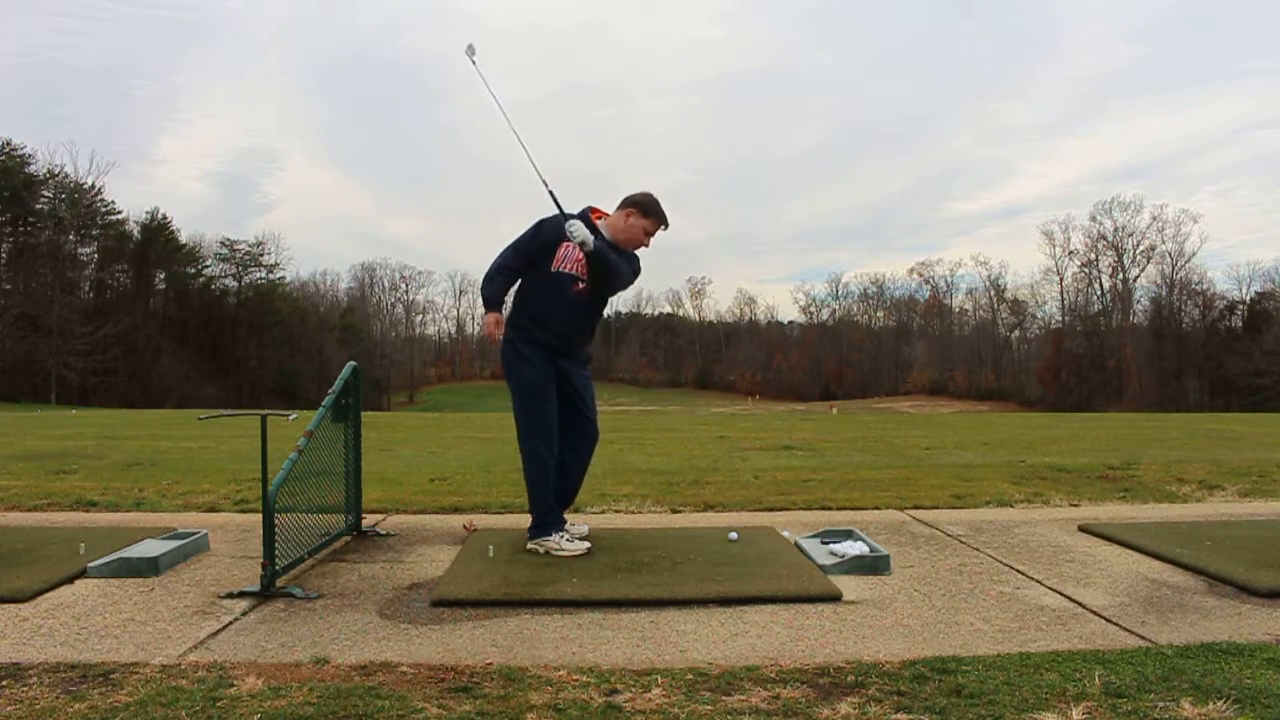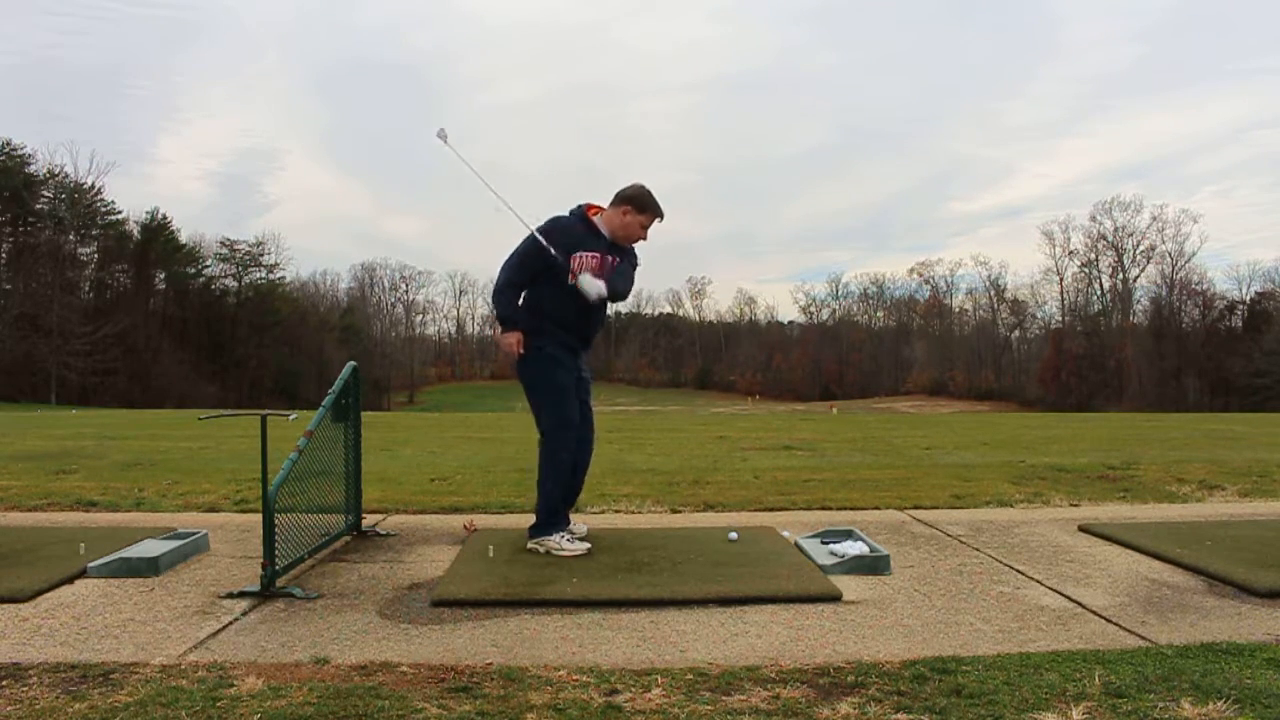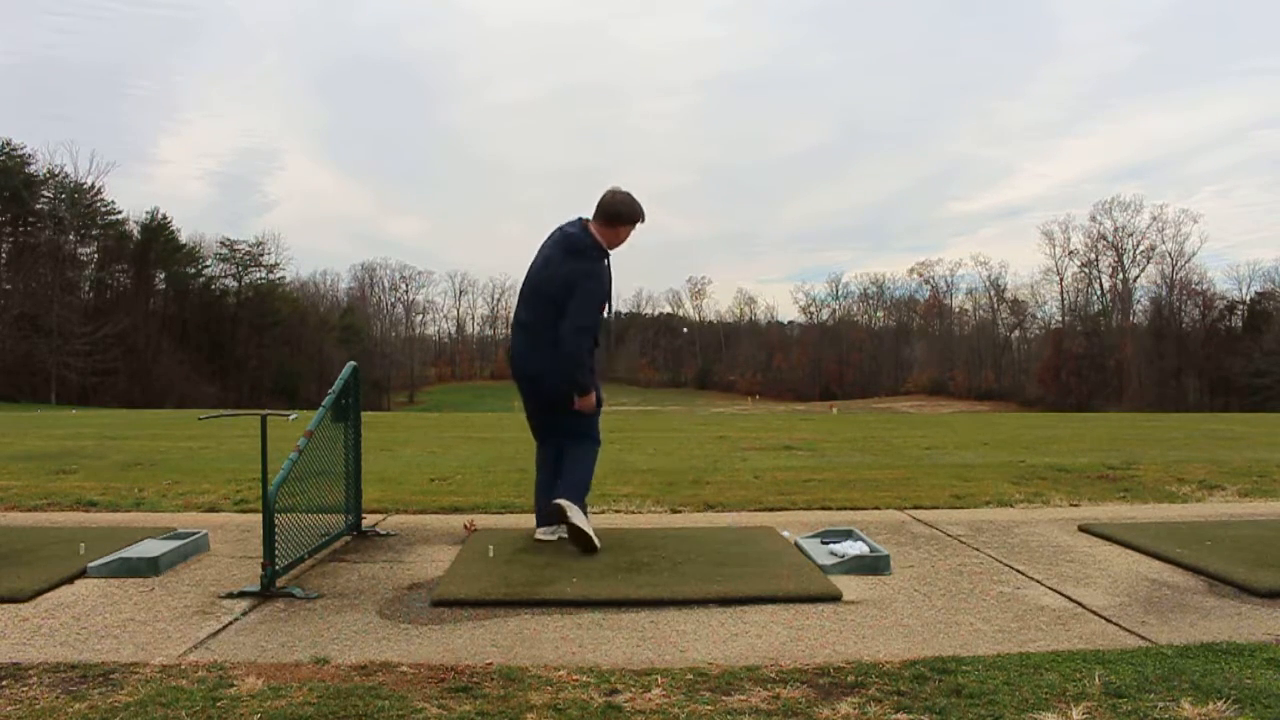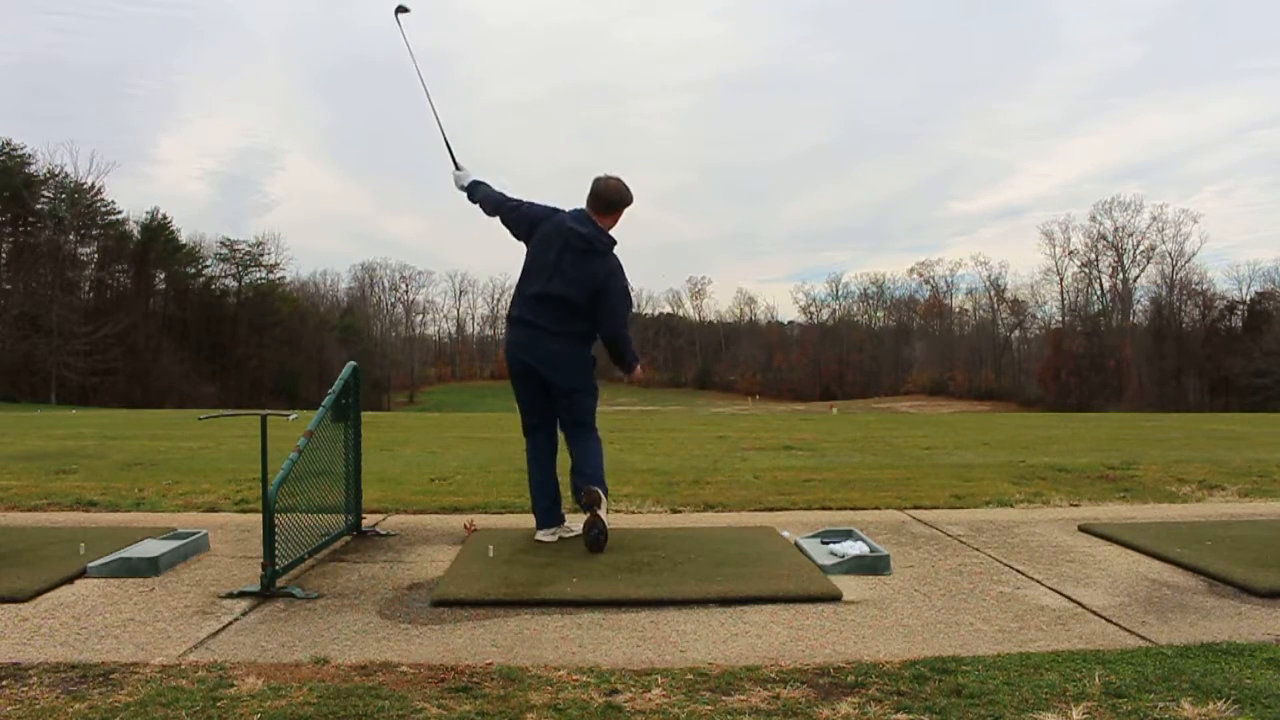
dt=0.4s
person 1, frame 1
left shoulder: (625, 261)
right shoulder: (557, 228)
left elbow: (611, 280)
right elbow: (507, 262)
left wrist: (592, 246)
right wrist: (493, 306)
left hip: (572, 356)
right hip: (528, 347)
left knee: (583, 434)
right knee: (540, 437)
left ankle: (553, 515)
right ankle: (544, 529)
person 1, frame 2
left shoulder: (623, 254)
right shoulder: (560, 231)
left elbow: (620, 287)
right elbow: (513, 271)
left wrist: (602, 287)
right wrist: (509, 324)
left hip: (574, 353)
right hip: (542, 349)
left knee: (580, 436)
right knee: (561, 434)
left ankle: (556, 517)
right ankle: (546, 529)
person 1, frame 3
left shoulder: (569, 238)
right shoulder: (591, 271)
right elbow: (577, 333)
right wrist: (584, 386)
left hip: (525, 354)
right hip: (554, 361)
left knee: (549, 437)
right knee: (582, 437)
left ankle: (548, 518)
right ankle: (569, 501)
person 1, frame 4
left shoulder: (546, 223)
right shoulder: (606, 266)
left elbow: (501, 204)
right elbow: (613, 328)
left wrist: (470, 184)
right wrist: (629, 364)
left hip: (521, 344)
right hip: (566, 355)
left knee: (538, 433)
right knee: (582, 431)
left ankle: (548, 520)
right ankle: (593, 490)
